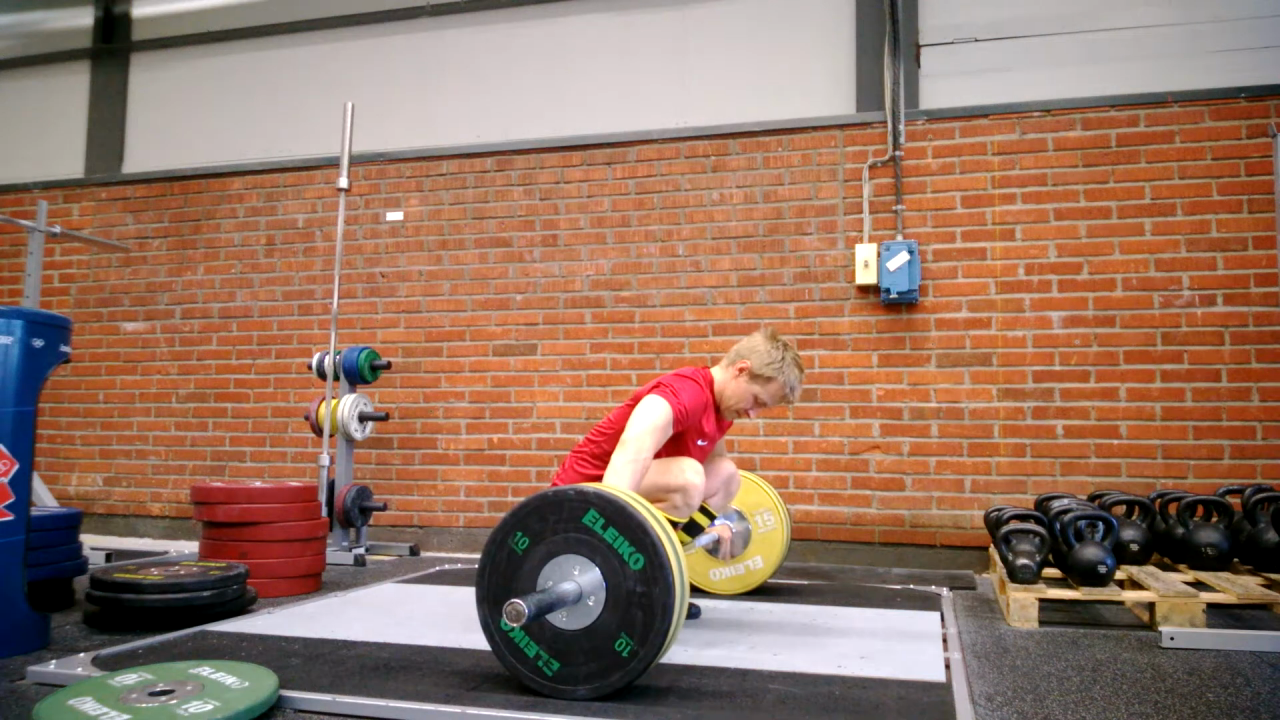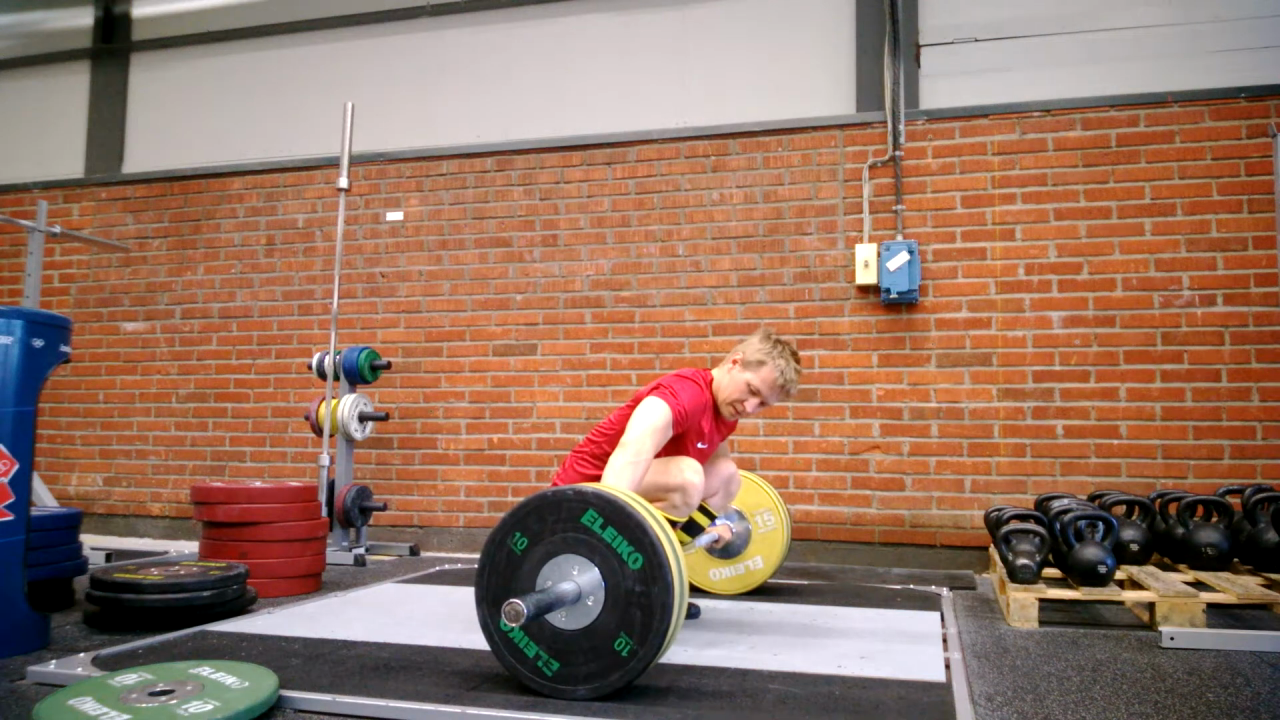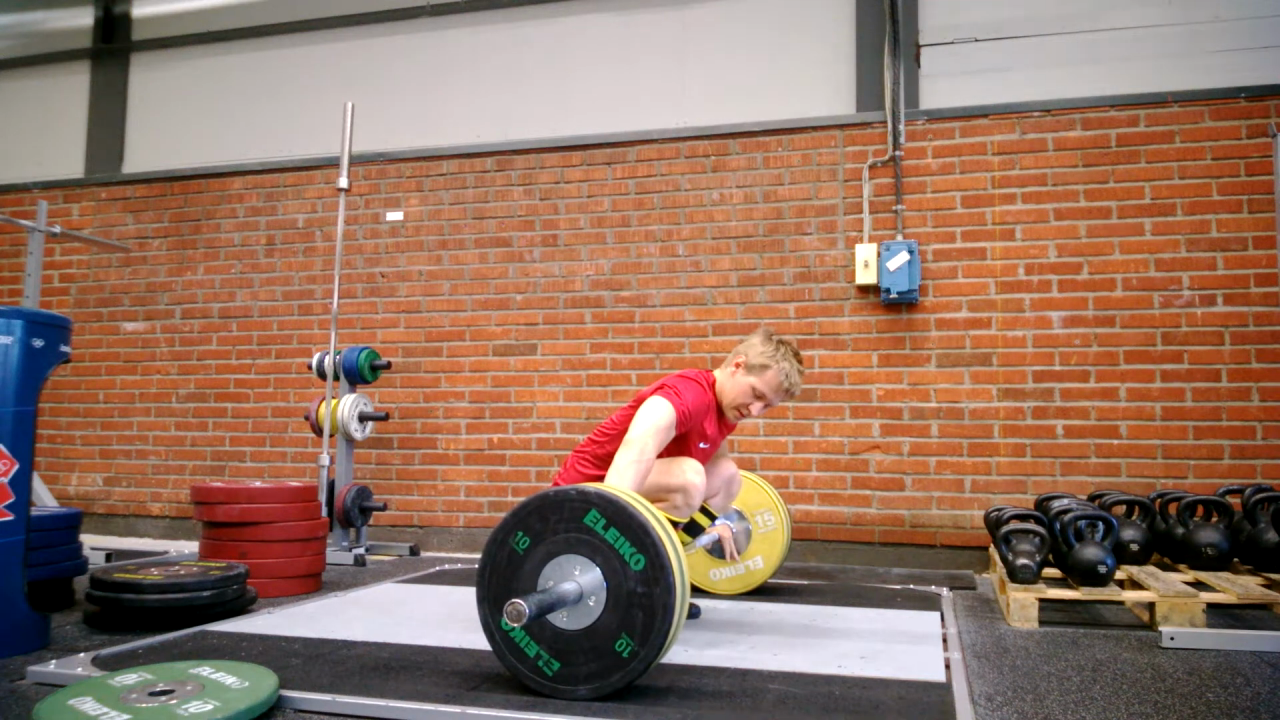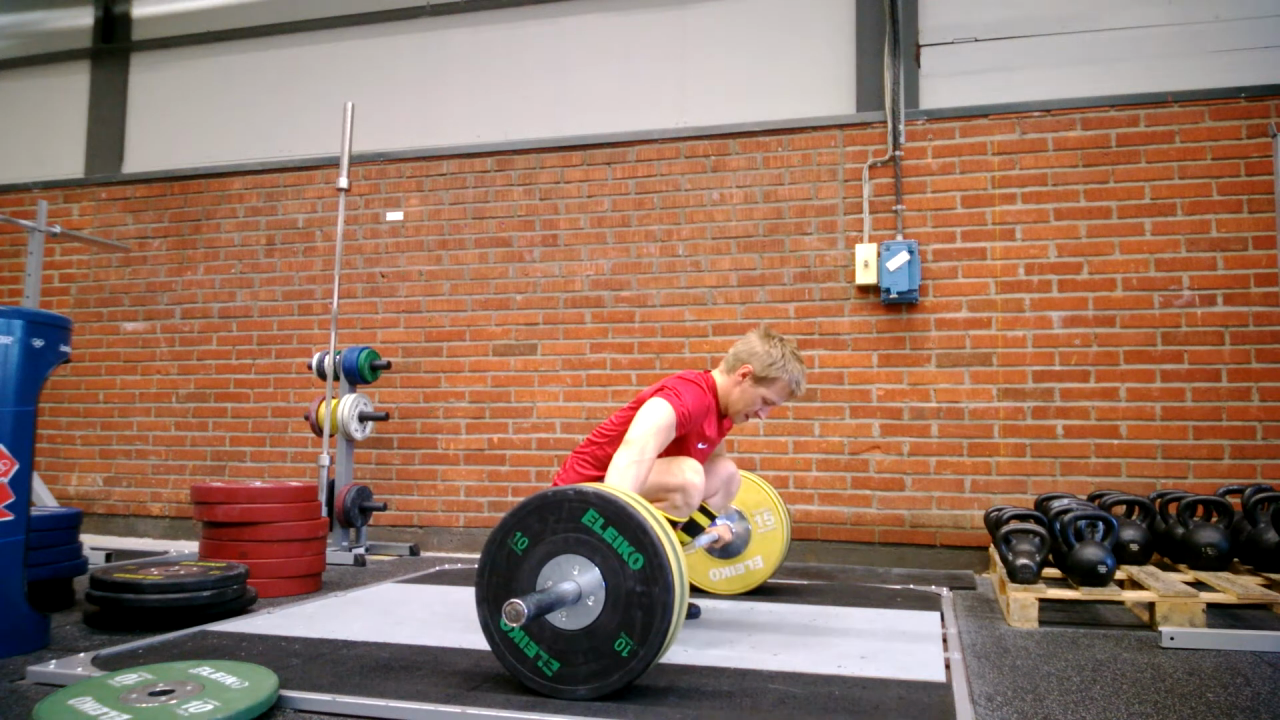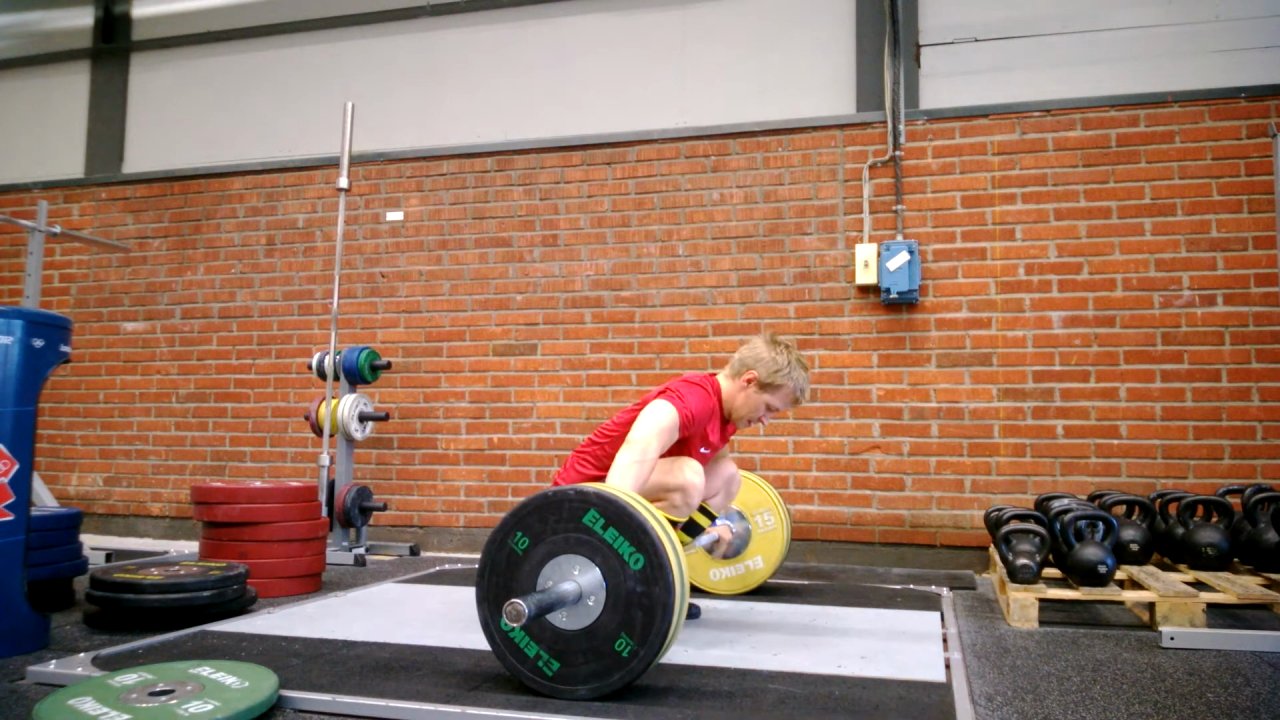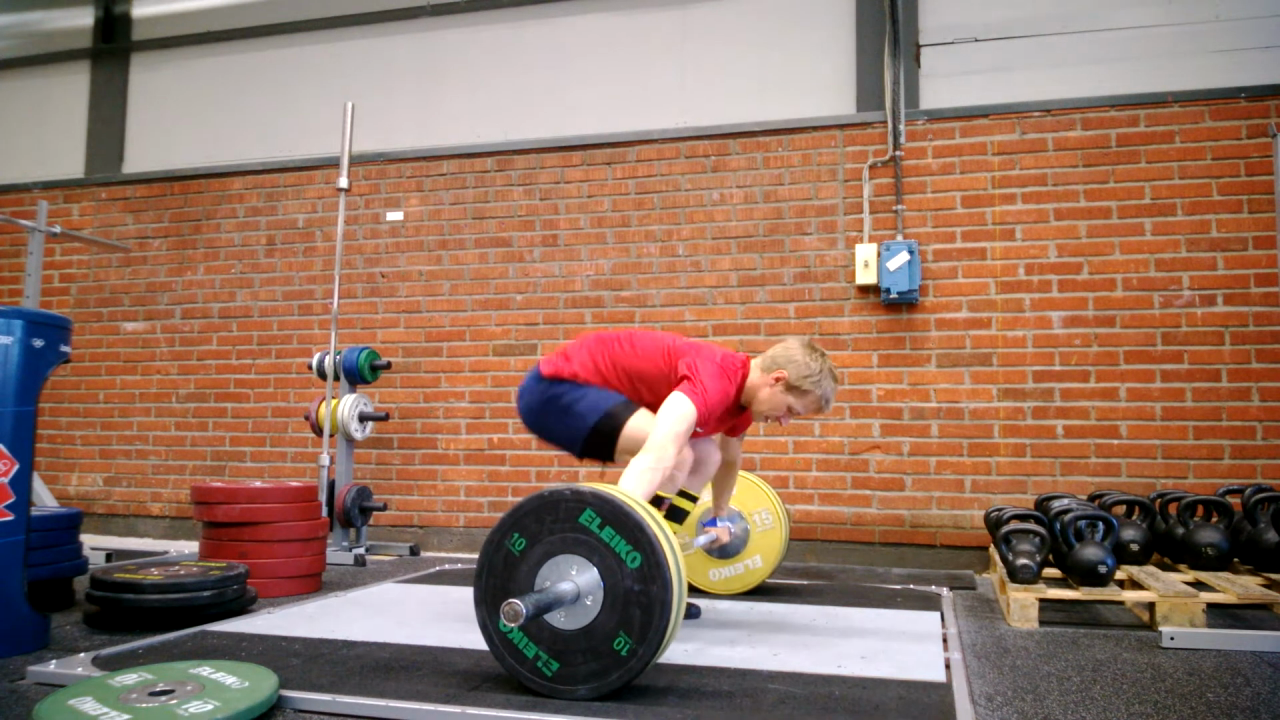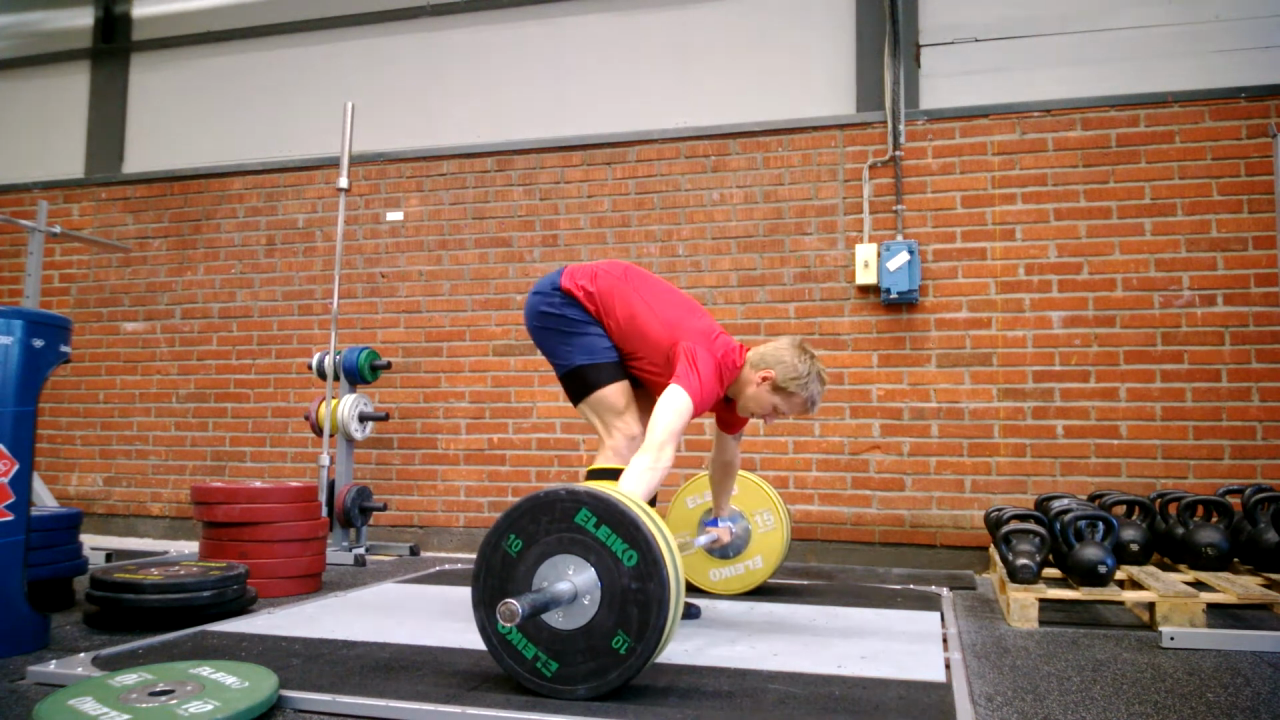
dt=0.4s
person 1, frame 1
left shoulder: (722, 400)
right shoulder: (685, 393)
left elbow: (713, 458)
right elbow: (631, 452)
left wrist: (711, 521)
left knee: (726, 474)
right knee: (687, 477)
person 1, frame 2
left shoulder: (725, 406)
right shoulder: (685, 393)
left elbow: (716, 456)
right elbow: (631, 453)
left wrist: (712, 519)
left knee: (727, 475)
right knee: (685, 477)
person 1, frame 3
left shoulder: (725, 405)
right shoulder: (688, 395)
left elbow: (714, 457)
right elbow: (634, 454)
left wrist: (713, 521)
left knee: (727, 476)
right knee: (687, 477)
person 1, frame 4
left shoulder: (721, 403)
right shoulder: (686, 397)
left elbow: (712, 454)
right elbow: (633, 455)
left wrist: (711, 520)
left knee: (726, 475)
right knee: (686, 477)
person 1, frame 5
left shoulder: (723, 406)
right shoulder: (690, 399)
left elbow: (712, 457)
right elbow: (633, 458)
left wrist: (710, 521)
left knee: (726, 475)
right knee: (686, 478)
person 1, frame 6
left shoulder: (742, 392)
right shoulder: (713, 382)
left elbow: (729, 459)
right elbow: (655, 456)
left wrist: (718, 518)
left hip: (586, 386)
right hip: (555, 387)
left knee: (704, 456)
right knee: (674, 457)
person 1, frame 7
left shoulder: (738, 377)
right shoulder: (707, 370)
left elbow: (726, 456)
right elbow: (656, 453)
left wrist: (720, 518)
left hip: (596, 307)
right hip: (564, 301)
left knee: (643, 436)
right knee: (626, 435)
